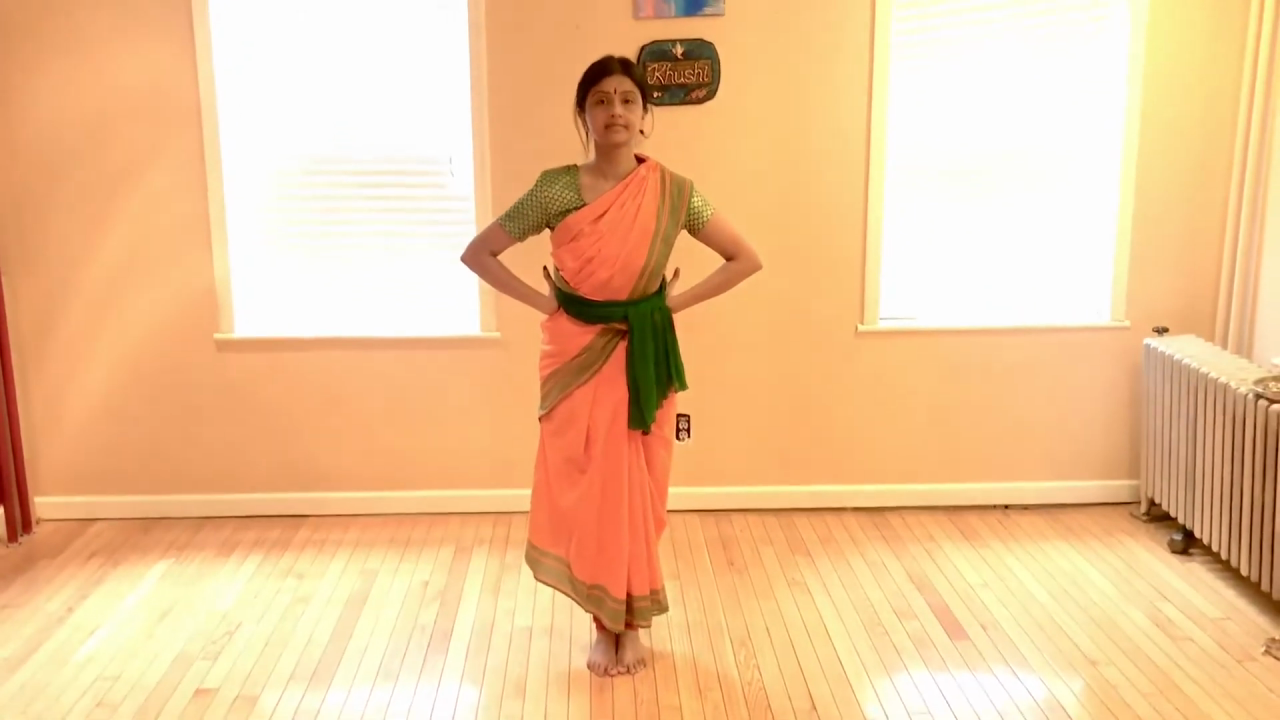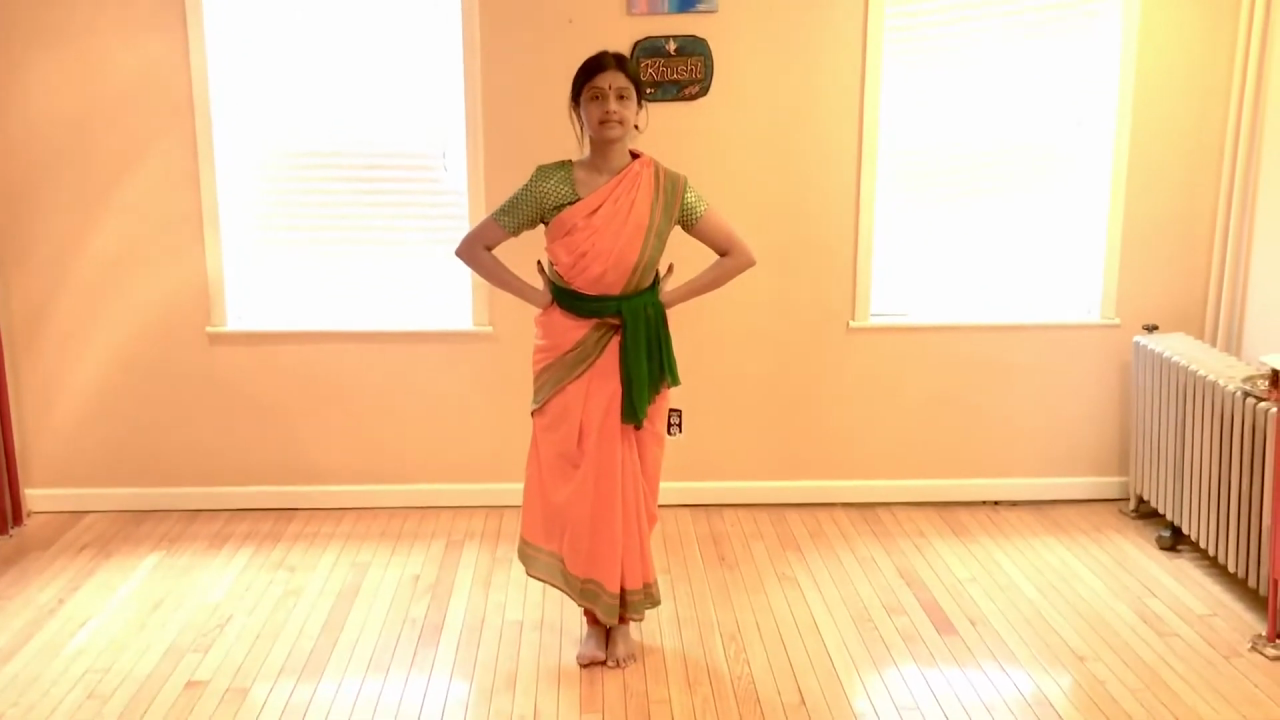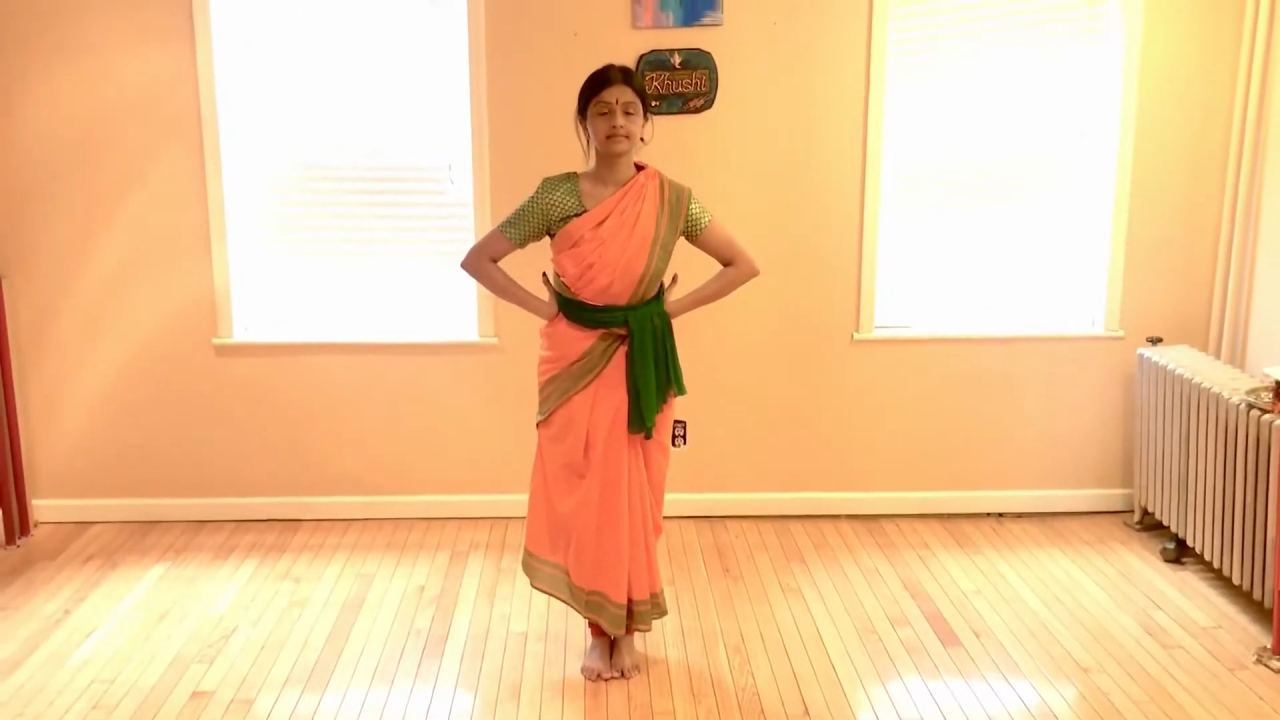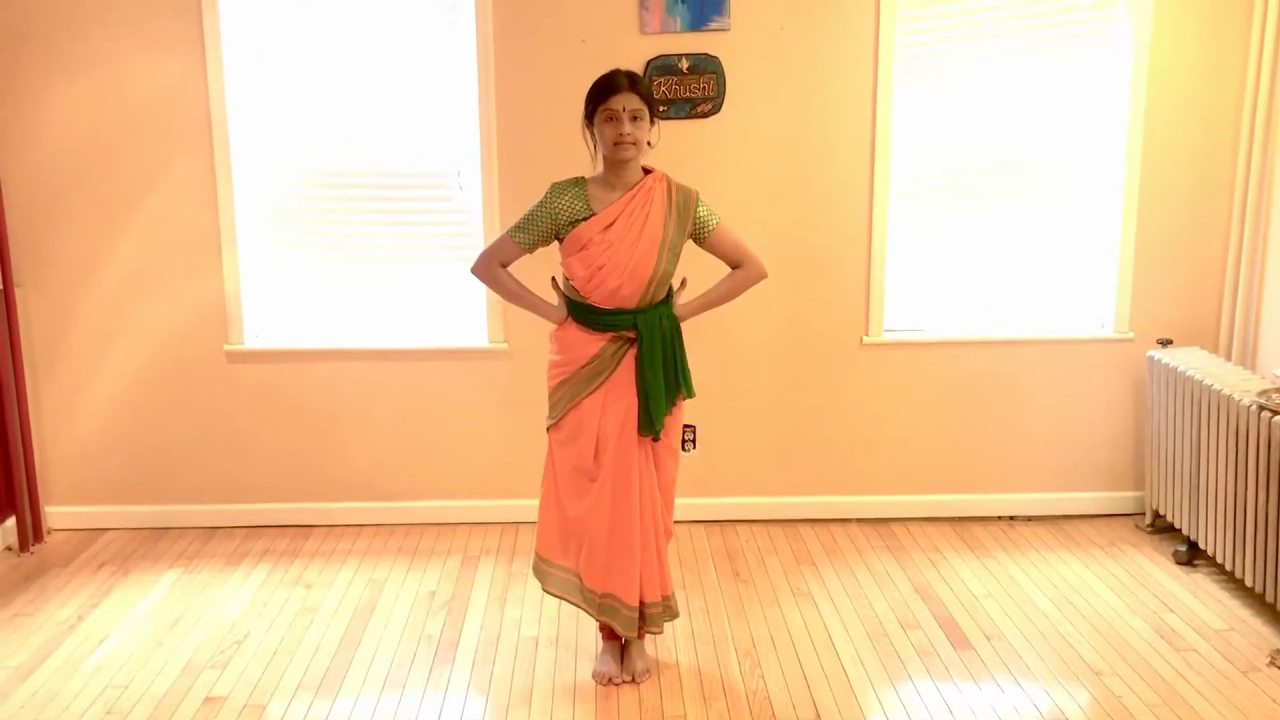
dt=0.5s
person 1, frame 1
left shoulder: (672, 192)
right shoulder: (554, 189)
left elbow: (745, 259)
right elbow: (477, 253)
left wrist: (676, 301)
right wrist: (543, 302)
left hip: (642, 357)
right hip: (576, 356)
left knee: (636, 490)
right knee: (586, 490)
left ankle: (633, 622)
right ankle: (602, 623)
person 1, frame 2
left shoulder: (667, 188)
right shoulder: (550, 184)
left elbow: (739, 254)
right elbow: (471, 247)
left wrist: (669, 296)
right wrist: (537, 296)
left hip: (635, 352)
right hip: (570, 350)
left knee: (629, 484)
right knee: (577, 484)
left ankle: (623, 616)
right ankle: (593, 617)
person 1, frame 3
left shoulder: (671, 199)
right shoulder: (556, 196)
left elbow: (743, 265)
right elbow: (477, 259)
left wrist: (675, 307)
right wrist: (542, 307)
left hip: (641, 364)
right hip: (575, 362)
left knee: (634, 496)
right knee: (583, 496)
left ankle: (628, 627)
right ankle: (597, 630)
person 1, frame 4
left shoulder: (679, 203)
right shoulder: (564, 201)
left elbow: (751, 267)
right elbow: (487, 265)
left wrist: (684, 310)
right wrist: (552, 311)
left hip: (650, 367)
right hip: (585, 365)
left knee: (645, 500)
right knee: (593, 499)
left ankle: (639, 631)
right ankle: (609, 633)
